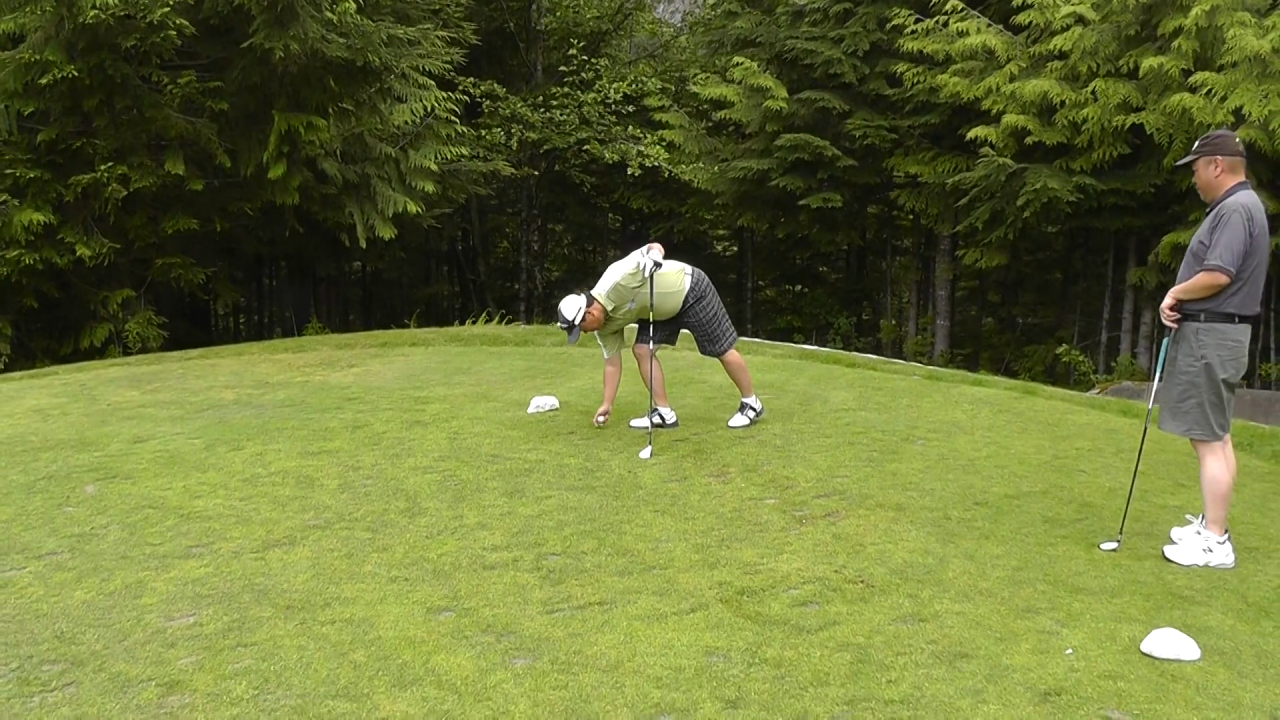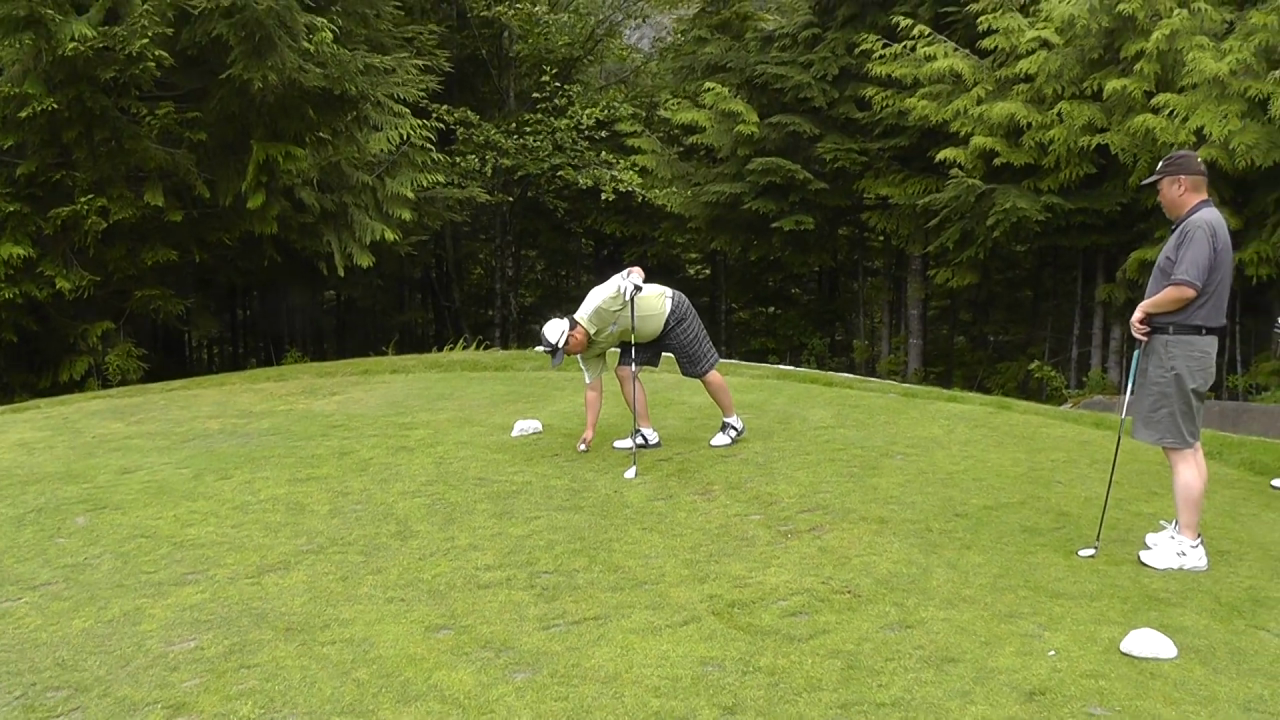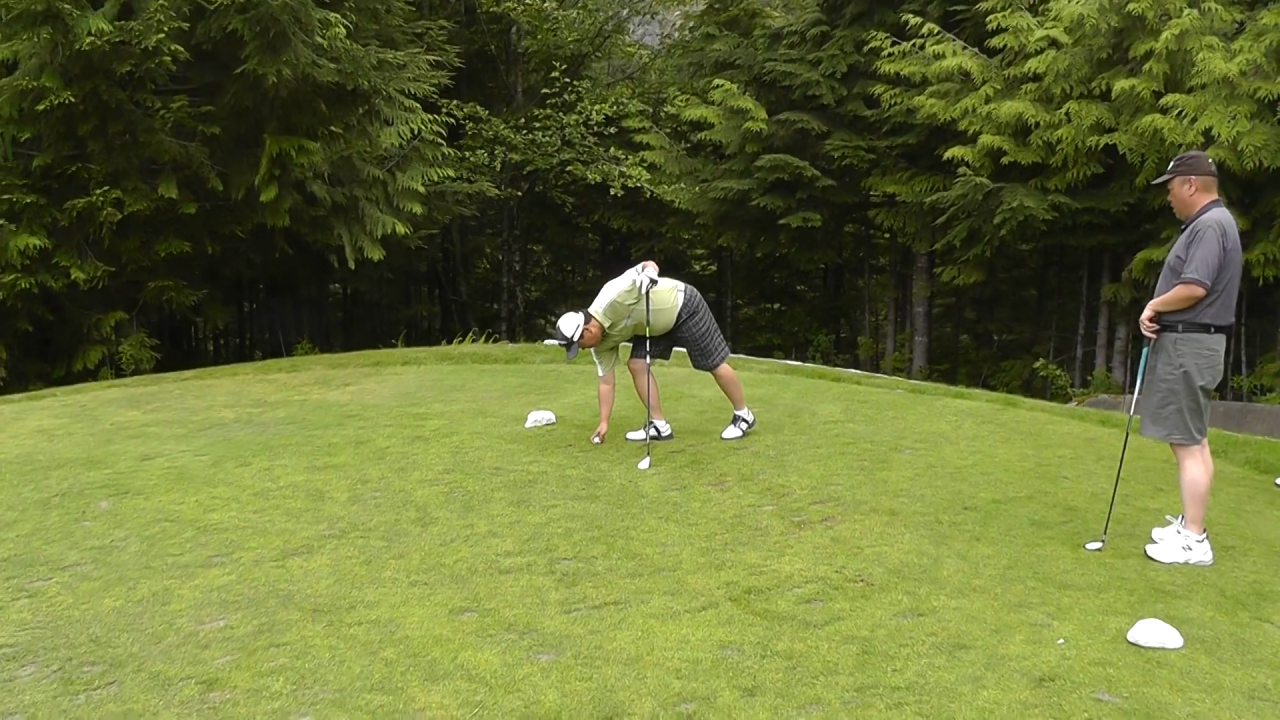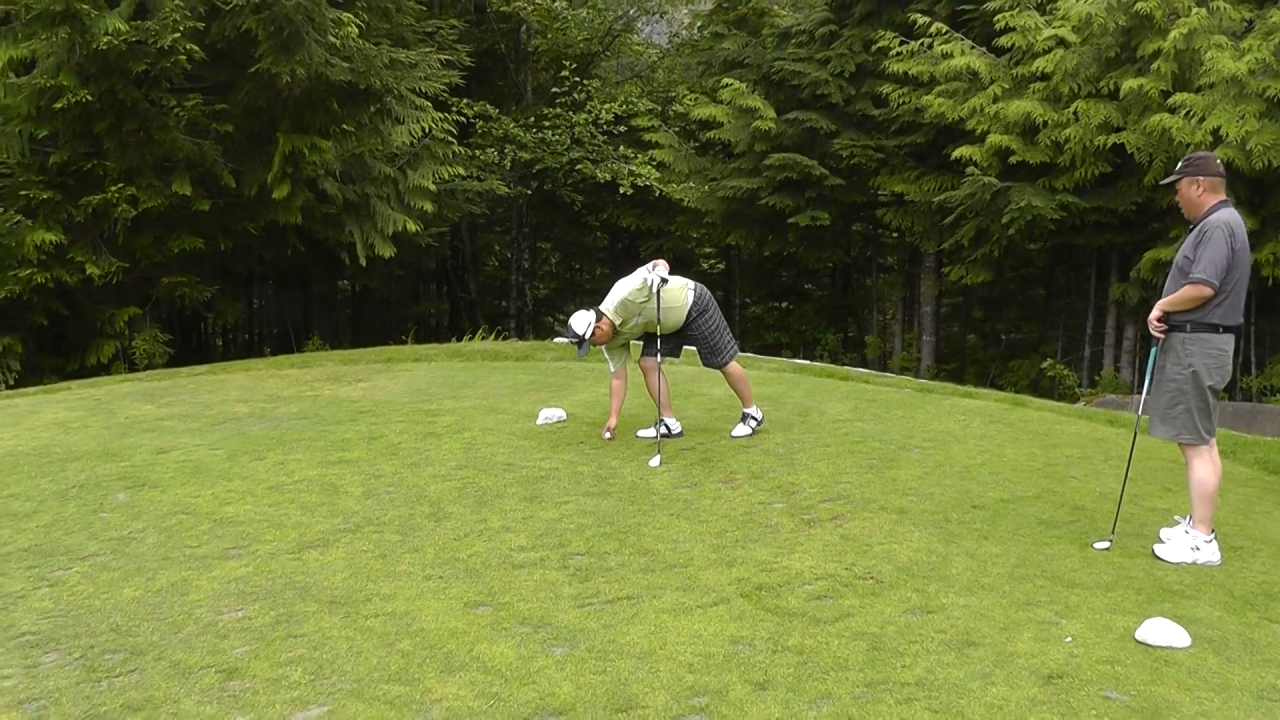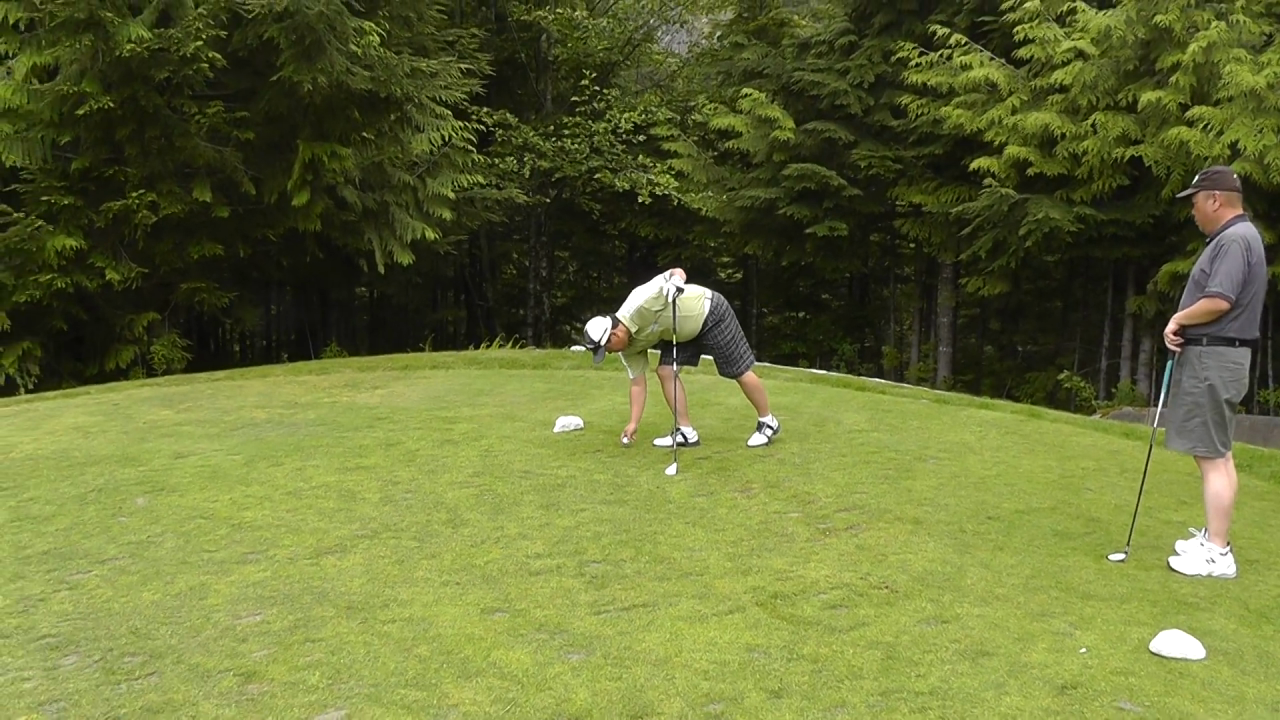
dt=0.3s
person 1, frame 1
left shoulder: (1236, 207)
right shoulder: (1233, 206)
left elbow: (1218, 275)
left wrist: (1175, 294)
right wrist: (1180, 300)
left hip: (1211, 334)
right hip: (1211, 331)
left knee: (1209, 439)
right knee: (1215, 436)
left ankle: (1215, 542)
right ankle: (1211, 526)
person 1, frame 2
left shoulder: (1200, 225)
right shoulder: (1198, 223)
left elbow: (1184, 289)
left wrist: (1144, 307)
right wrist: (1150, 314)
left hip: (1180, 346)
right hip: (1180, 343)
left knee: (1180, 447)
right knee: (1186, 444)
left ankle: (1189, 545)
right ankle: (1185, 530)
person 1, frame 3
left shoulder: (1209, 224)
right shoulder: (1207, 223)
left elbow: (1194, 287)
left wrist: (1154, 306)
right wrist: (1159, 313)
left hip: (1189, 344)
right hip: (1187, 341)
left knee: (1188, 443)
right knee: (1194, 440)
left ankle: (1194, 540)
right ankle: (1190, 525)
person 1, frame 4
left shoulder: (1218, 225)
right shoulder: (1216, 223)
left elbow: (1202, 288)
left wrist: (1162, 306)
right wrist: (1168, 313)
left hip: (1197, 344)
right hip: (1197, 341)
left knee: (1196, 443)
right knee: (1202, 440)
left ankle: (1202, 541)
right ankle: (1199, 525)
person 1, frame 5
left shoulder: (1234, 239)
right shoulder: (1232, 237)
left elbow: (1218, 301)
left wrist: (1178, 319)
right wrist: (1184, 326)
left hip: (1213, 357)
right hip: (1213, 354)
left knee: (1212, 456)
right knee: (1218, 452)
left ankle: (1217, 553)
right ankle: (1213, 538)
person 2, frame 1
left shoulder: (617, 281)
right shoulder: (606, 324)
left elbow: (655, 246)
right elbow: (612, 362)
left wrist: (654, 254)
right wrist: (607, 404)
left hip: (691, 289)
left knee: (723, 349)
right knee: (642, 350)
left ankle: (751, 404)
right ankle: (664, 412)
person 2, frame 2
left shoulder: (598, 304)
right shoulder: (589, 348)
left elbow: (636, 270)
right elbow: (593, 388)
left wrist: (634, 278)
right wrist: (589, 430)
left hip: (671, 312)
right hip: (644, 331)
left knee: (704, 371)
right knee: (624, 372)
left ankle: (732, 423)
right ankle: (647, 433)
person 2, frame 3
left shoulder: (612, 299)
right shoulder: (603, 341)
left elbow: (649, 264)
right elbow: (606, 381)
left wrist: (649, 272)
right wrist: (604, 423)
left hip: (684, 306)
right hip: (656, 324)
left knee: (714, 363)
right knee: (636, 365)
left ankle: (743, 415)
right ankle: (659, 426)
person 2, frame 4
left shoulder: (624, 297)
right shoulder: (614, 338)
left elbow: (660, 263)
right elbow: (618, 376)
left wrist: (660, 270)
right wrist: (613, 417)
left hip: (693, 304)
left knee: (724, 362)
right knee: (647, 363)
left ankle: (752, 414)
right ankle: (669, 423)
person 2, frame 5
left shoulder: (640, 304)
right shoulder: (630, 345)
left elbow: (678, 272)
right elbow: (638, 383)
left wrist: (675, 279)
right wrist: (633, 422)
left hip: (710, 313)
left knee: (740, 371)
right knee: (665, 371)
left ankle: (768, 422)
right ankle: (686, 432)
